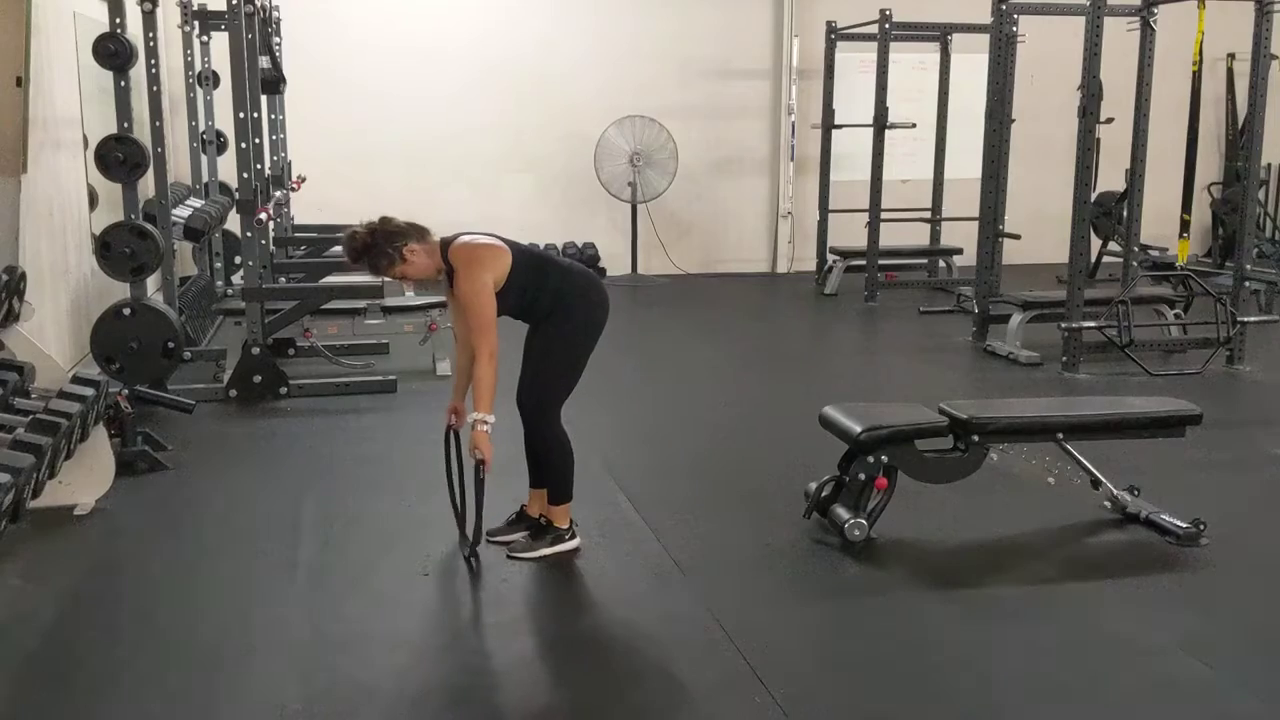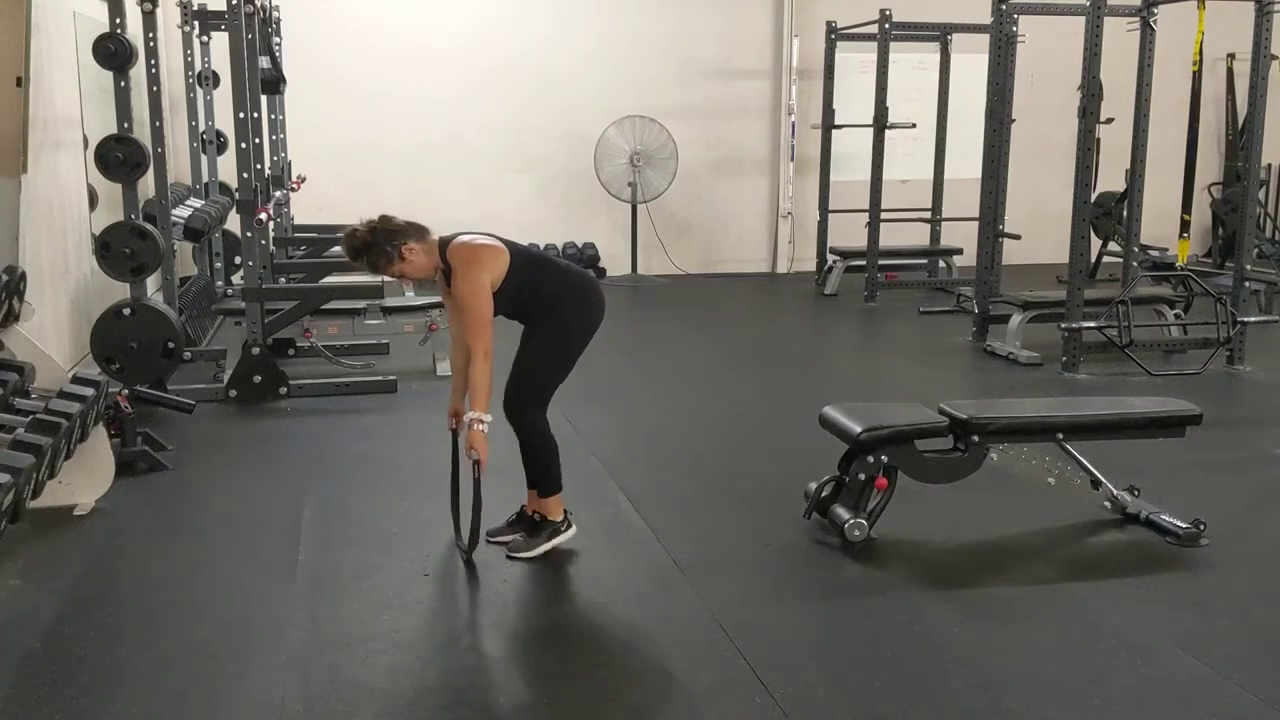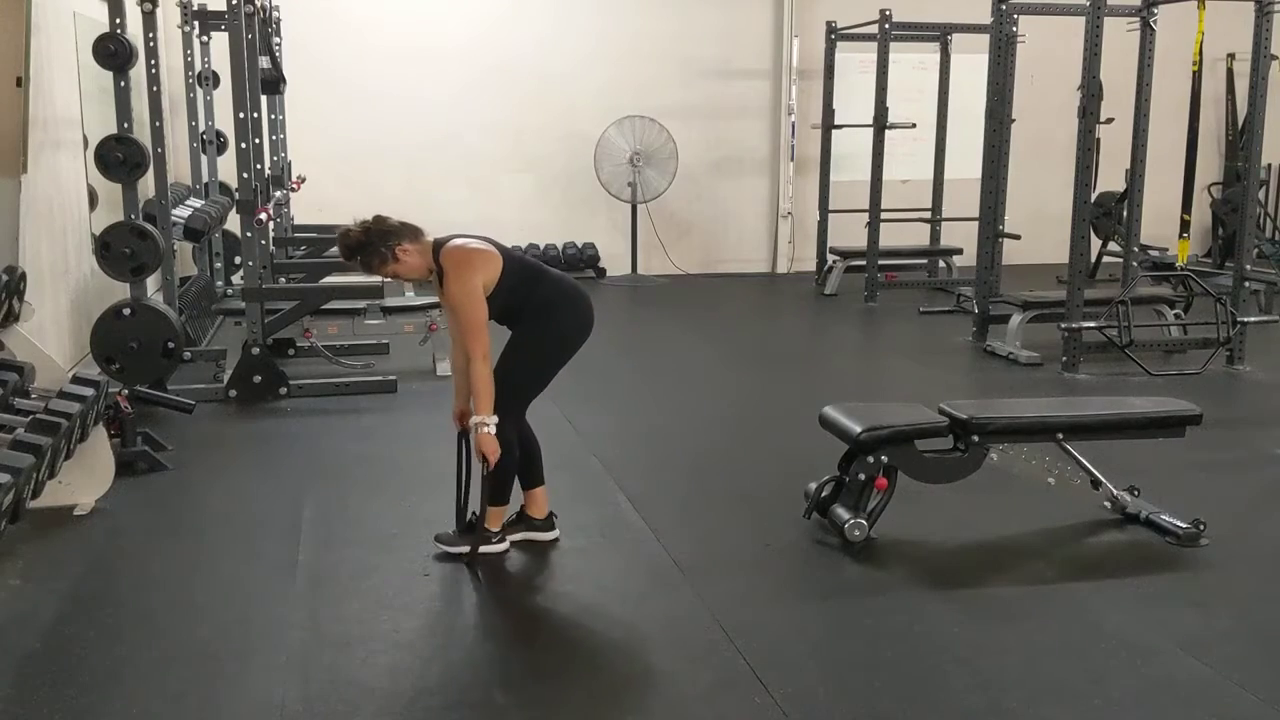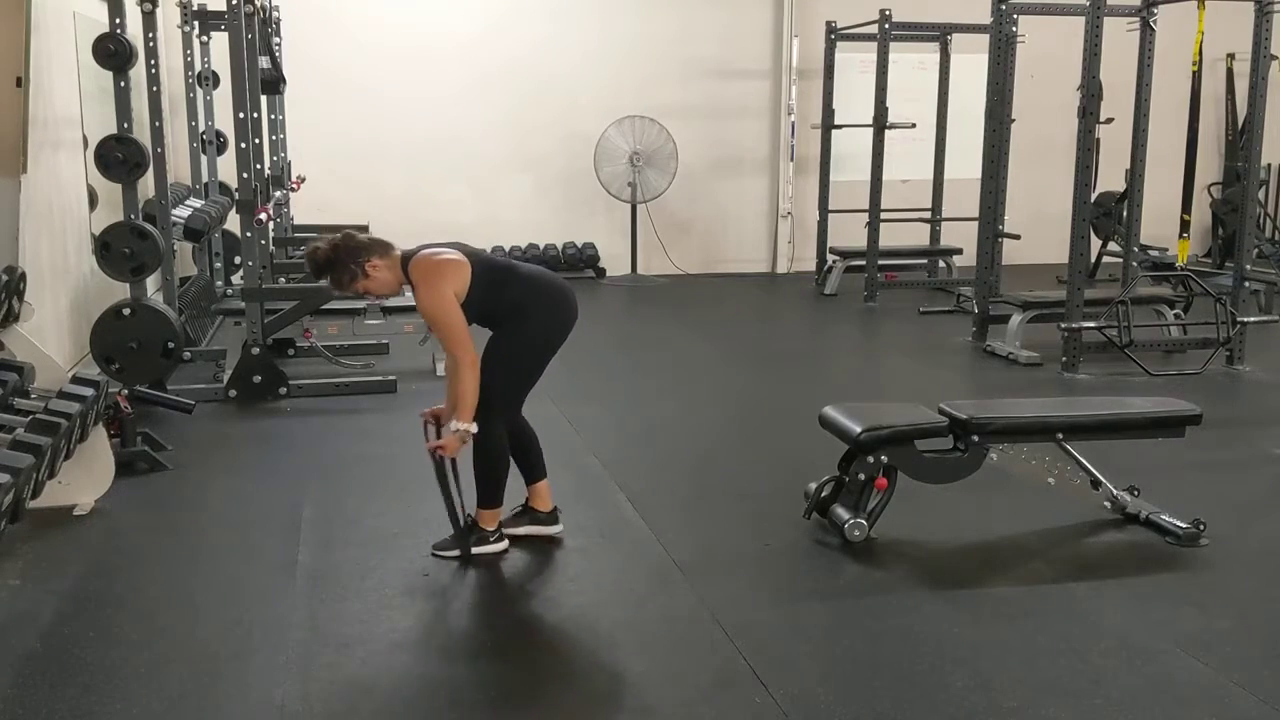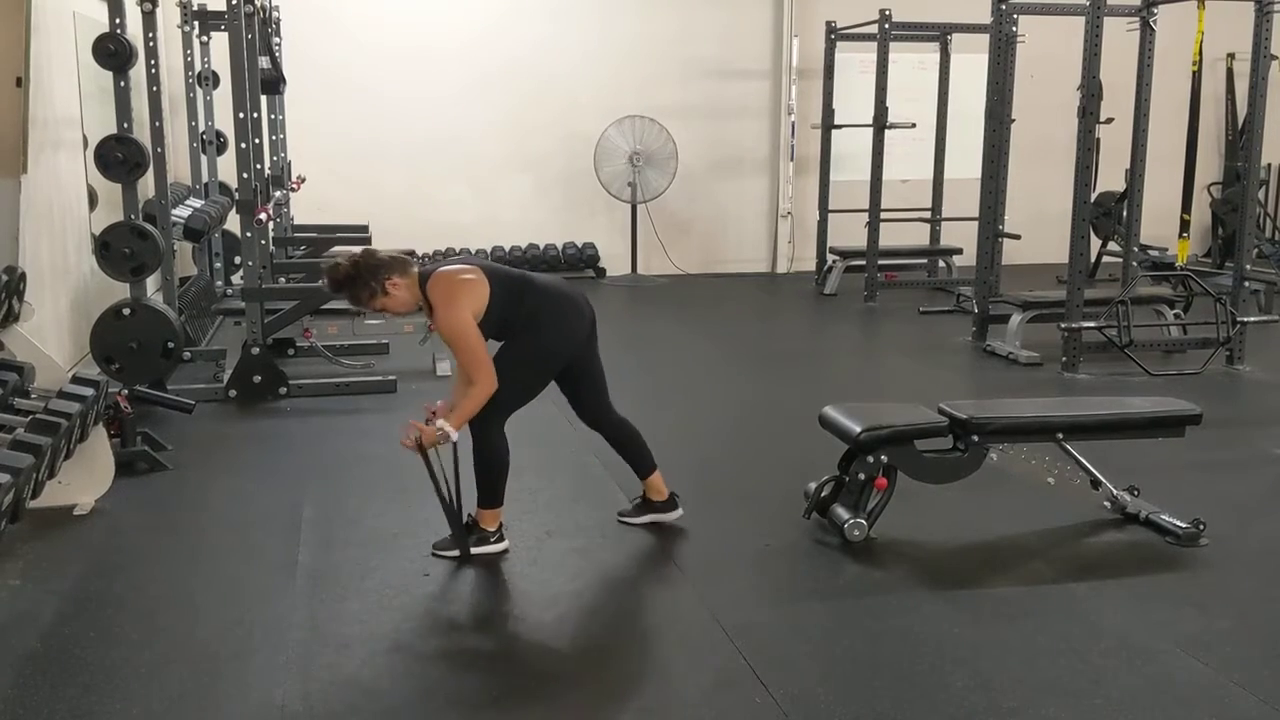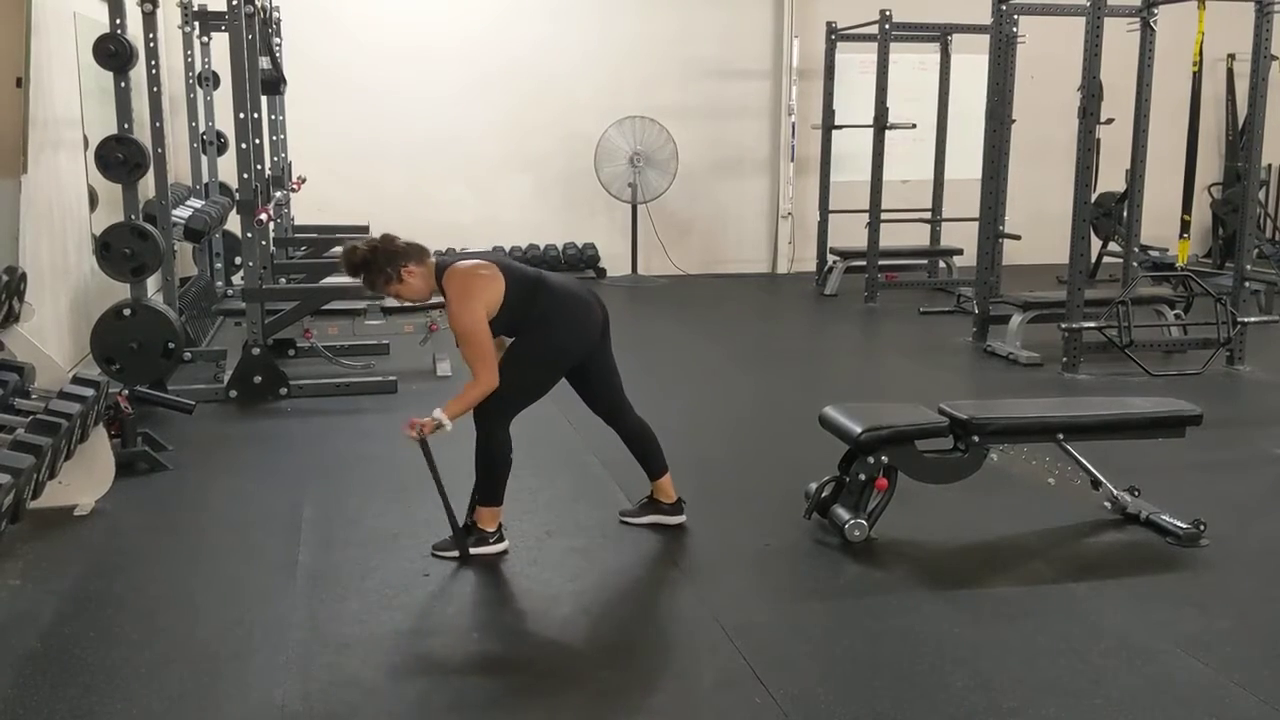
dt=0.4s
person 1, frame 1
left shoulder: (469, 266)
right shoulder: (451, 265)
left elbow: (486, 353)
right elbow: (466, 343)
left wrist: (481, 424)
right wrist: (458, 398)
left hip: (579, 307)
right hip: (556, 311)
left knee: (541, 412)
right knee: (530, 407)
left ankle: (561, 527)
right ankle: (536, 512)
person 1, frame 2
left shoulder: (467, 266)
right shoulder: (447, 266)
left elbow: (481, 353)
right elbow: (461, 343)
left wrist: (477, 423)
right wrist: (457, 400)
left hip: (574, 306)
right hip: (552, 309)
left knee: (521, 406)
right knee: (524, 406)
left ankle: (555, 519)
right ankle: (535, 512)
person 1, frame 3
left shoulder: (459, 270)
right shoulder: (442, 264)
left elbow: (480, 356)
right elbow: (461, 345)
left wrist: (484, 425)
right wrist: (462, 402)
left hip: (562, 315)
right hip: (552, 314)
left knee: (500, 413)
right knee: (505, 412)
left ankle: (491, 530)
right ankle: (538, 516)
person 1, frame 4
left shoulder: (429, 282)
right shoulder: (422, 266)
left elbow: (467, 362)
right elbow: (456, 352)
left wrist: (460, 429)
right wrist: (451, 409)
left hip: (540, 312)
right hip: (546, 304)
left knee: (489, 414)
right knee: (500, 411)
left ankle: (488, 529)
right ankle: (542, 509)
person 1, frame 5
left shoulder: (446, 303)
right shoulder: (438, 281)
left elbow: (486, 381)
right elbow: (472, 361)
left wrist: (445, 429)
right wrist: (449, 408)
left hip: (554, 326)
right hip: (571, 311)
left knee: (486, 418)
right knee: (597, 411)
left ankle: (488, 529)
right ankle: (659, 498)
person 1, frame 6
left shoulder: (461, 296)
right shoulder: (454, 272)
left elbow: (486, 379)
right elbow: (494, 338)
left wrist: (438, 420)
left hip: (563, 327)
right hip: (584, 311)
left knee: (491, 415)
right knee: (615, 409)
left ankle: (487, 530)
right ankle: (667, 500)
